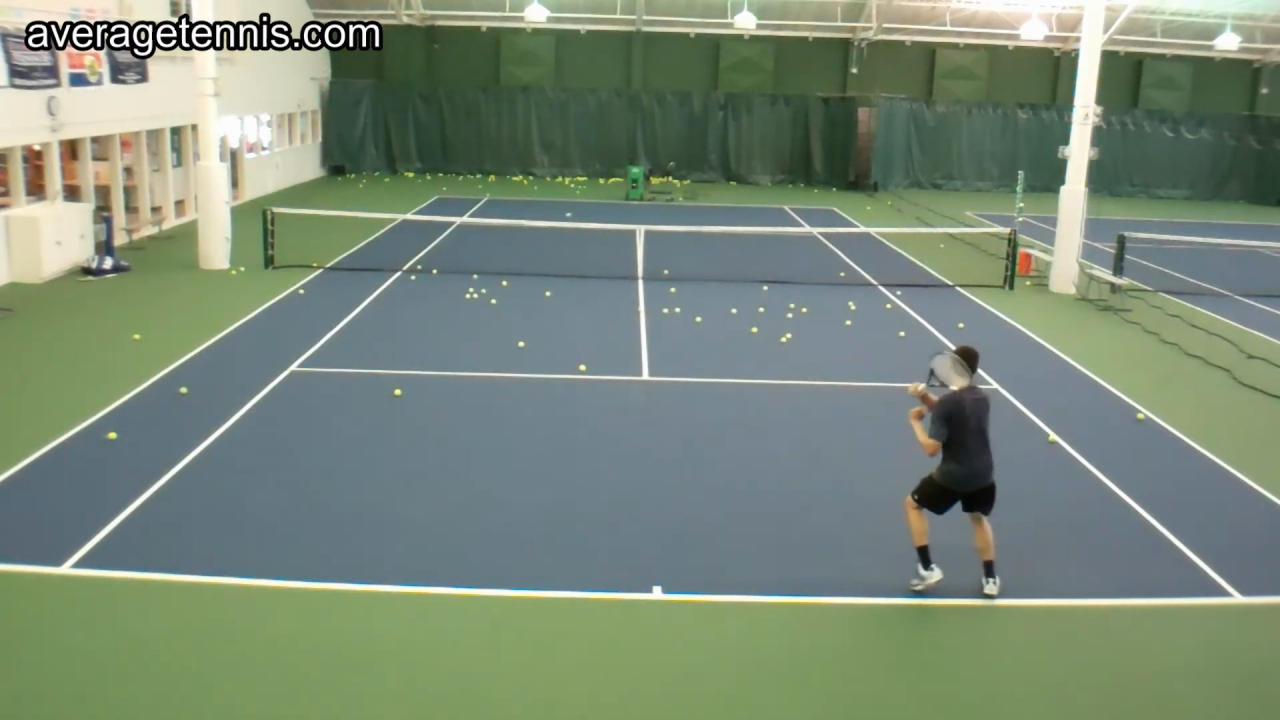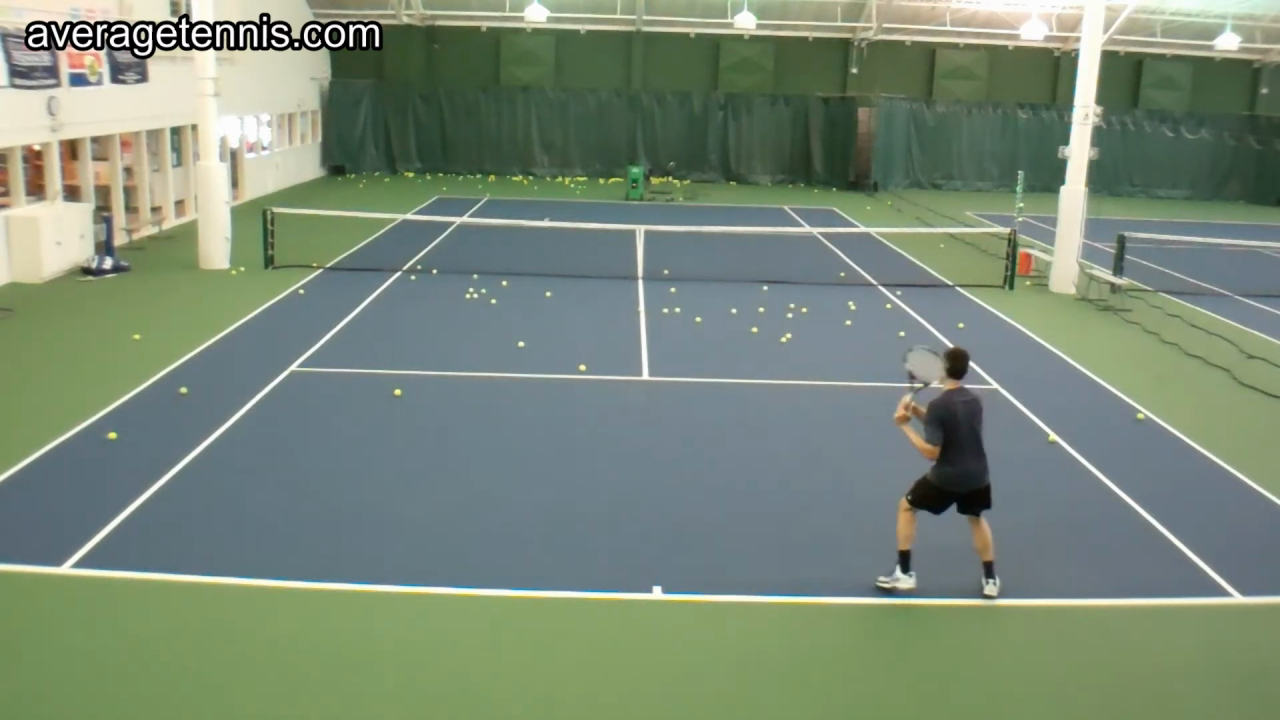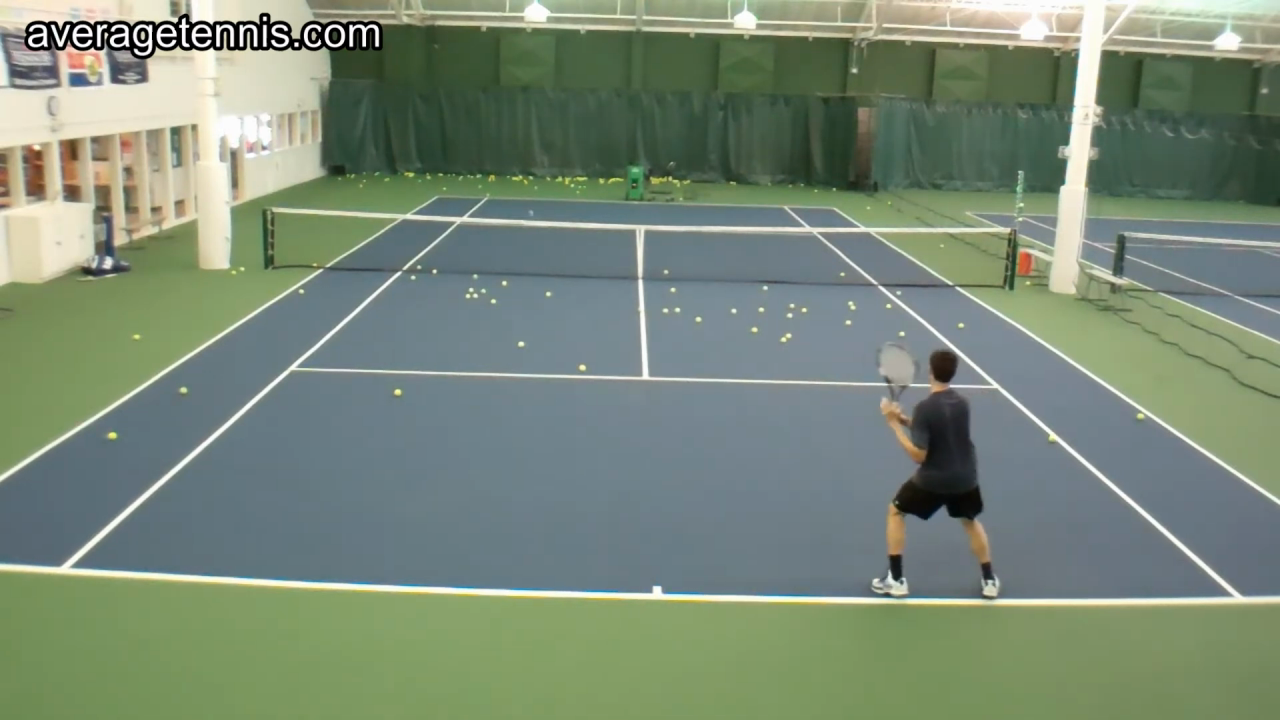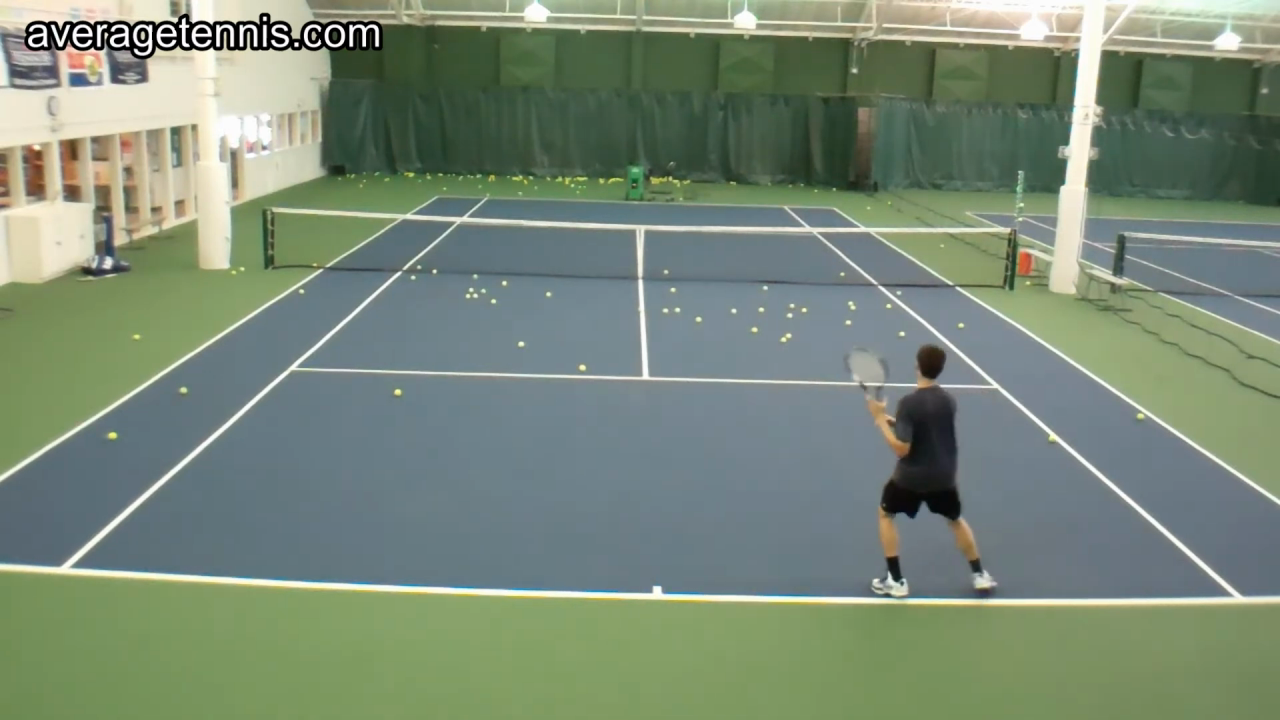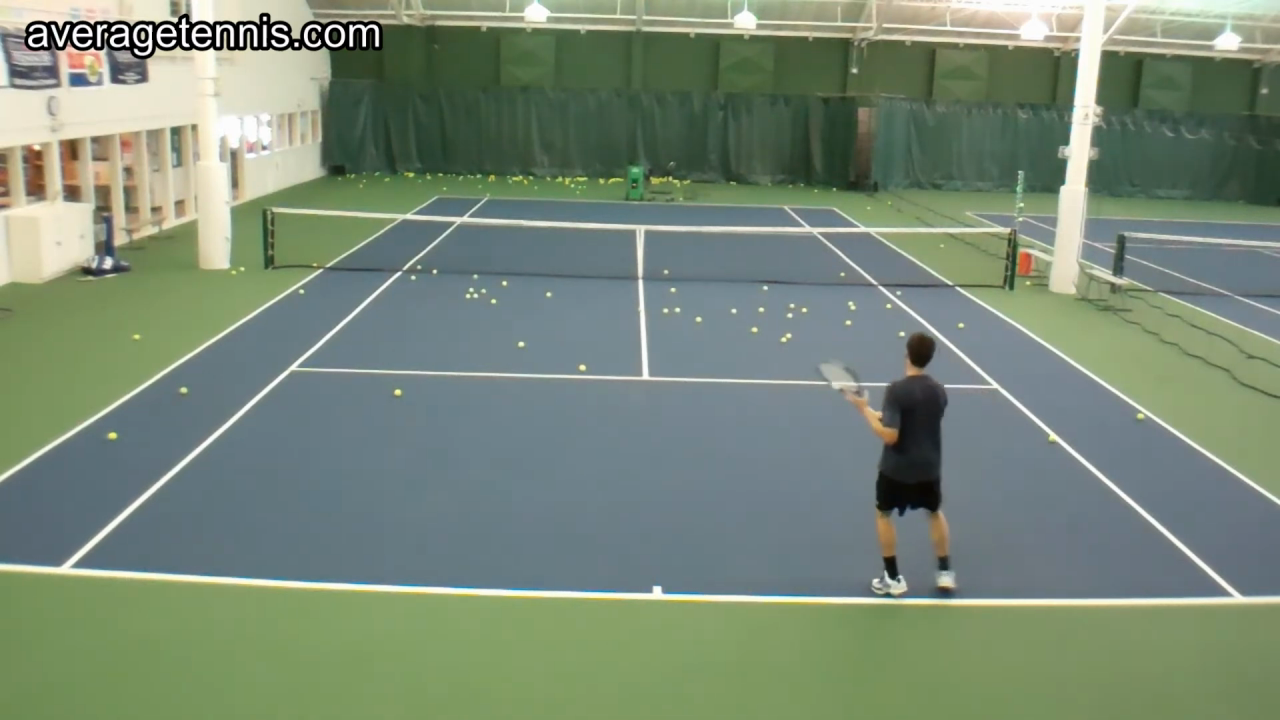
dt=0.1s
person 1, frame 1
left shoulder: (947, 403)
right shoulder: (982, 397)
left elbow: (932, 448)
left wrist: (915, 421)
right wrist: (925, 397)
left hip: (952, 476)
right hip: (983, 475)
left knee: (912, 504)
right knee: (979, 518)
left ankle: (927, 569)
right ankle: (990, 579)
person 1, frame 2
left shoulder: (938, 405)
right shoulder: (975, 400)
left elbow: (932, 453)
left wrist: (907, 428)
right wrist: (917, 411)
left hip: (945, 478)
right hip: (977, 476)
left knee: (905, 508)
right knee: (977, 519)
left ankle: (904, 574)
right ankle: (990, 579)
person 1, frame 3
left shoulder: (925, 408)
right shoulder: (962, 403)
left elbow: (919, 455)
left wrist: (895, 427)
right wrist: (904, 419)
left hip: (932, 481)
right hip: (965, 479)
left knee: (895, 512)
right knee: (971, 521)
left ankle: (896, 580)
right ankle: (989, 580)
person 1, frame 4
left shoulder: (908, 402)
right shoulder: (948, 400)
left elbow: (901, 450)
left wrist: (881, 421)
right wrist: (893, 420)
left hip: (911, 477)
right hip: (945, 477)
left knee: (885, 515)
right knee: (956, 521)
left ankle: (896, 580)
right ankle: (980, 575)
person 1, frame 5
left shoulder: (895, 391)
right shoulder: (939, 391)
left elbow: (890, 436)
left wrist: (867, 412)
left hip: (897, 468)
right hip: (929, 467)
left knee: (884, 515)
right knee: (934, 513)
left ankle: (893, 578)
right ankle: (945, 572)
